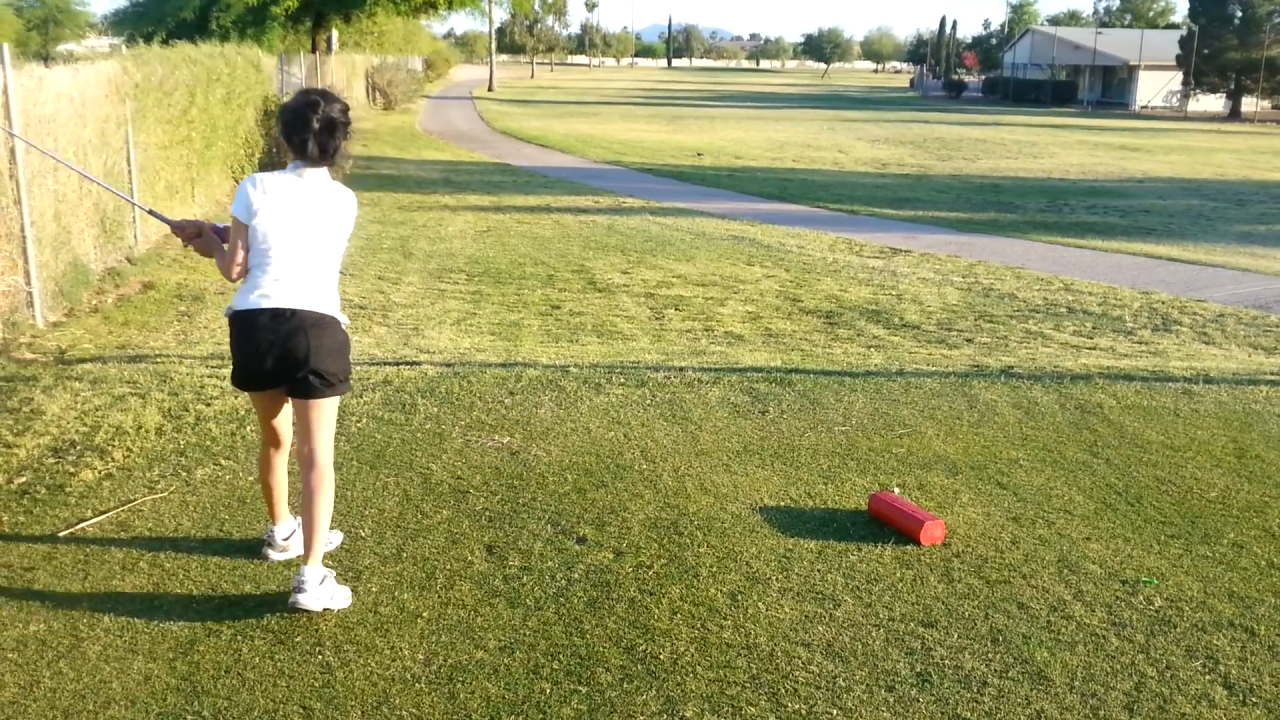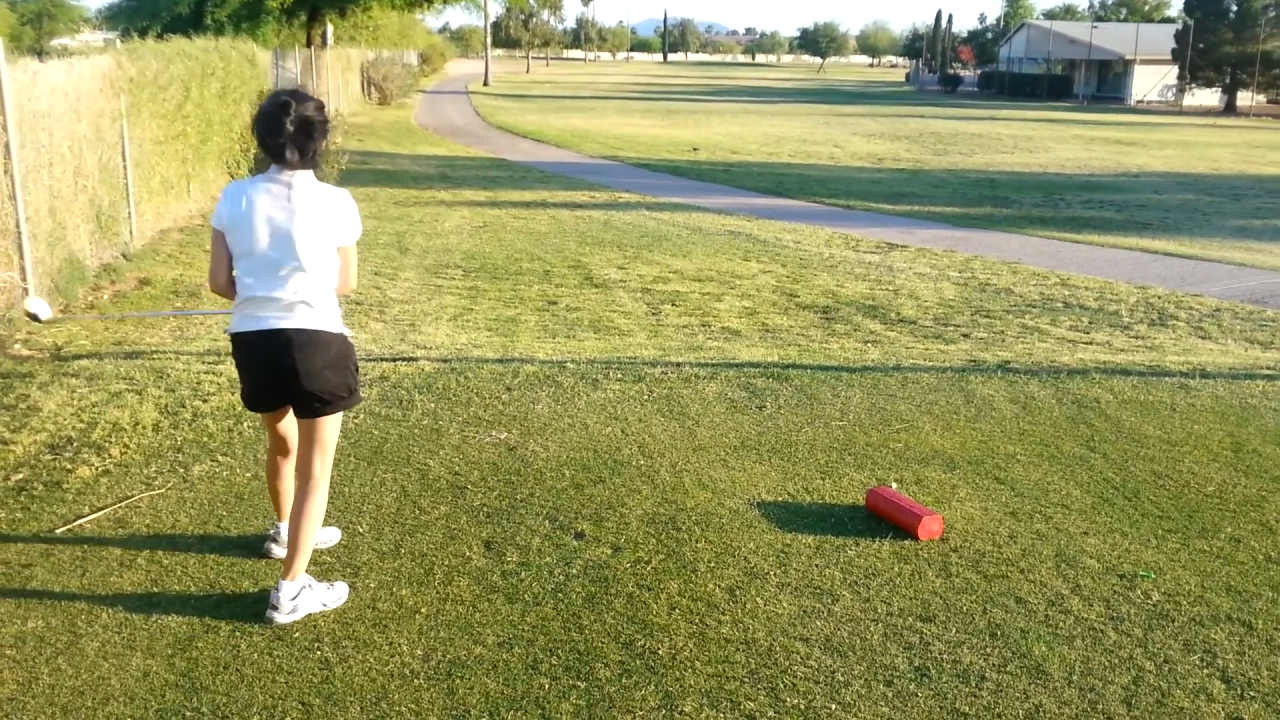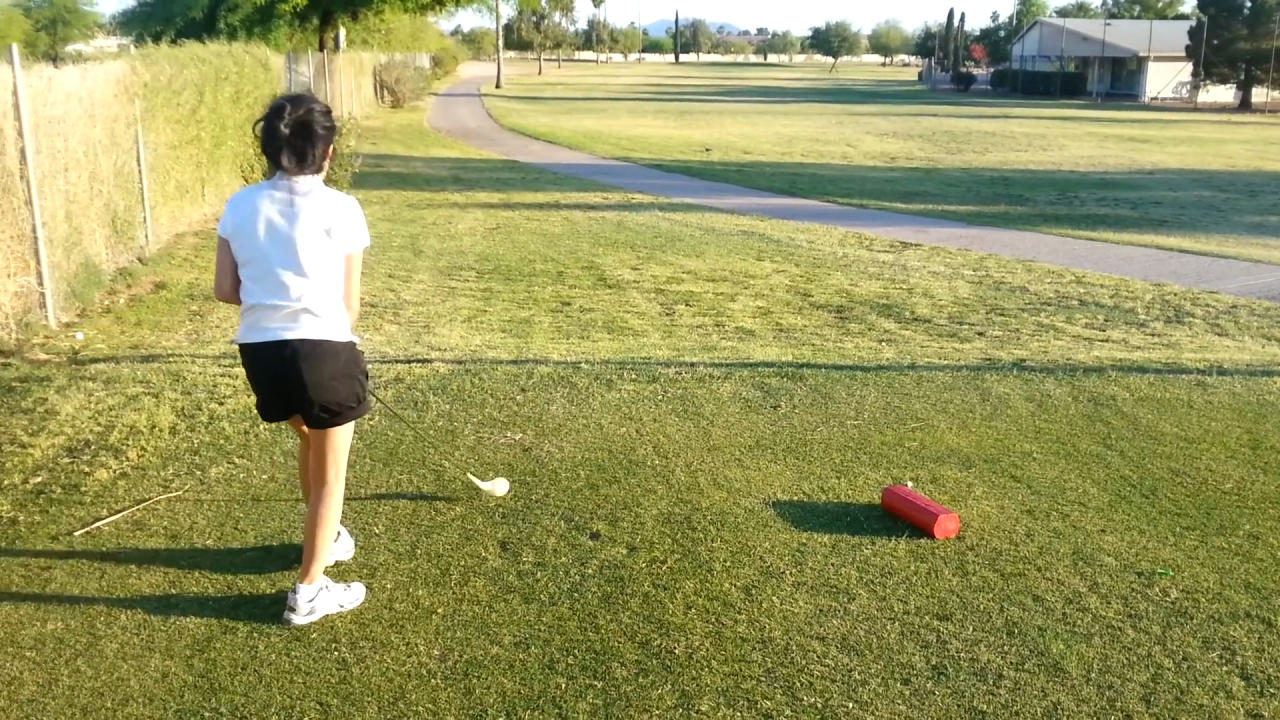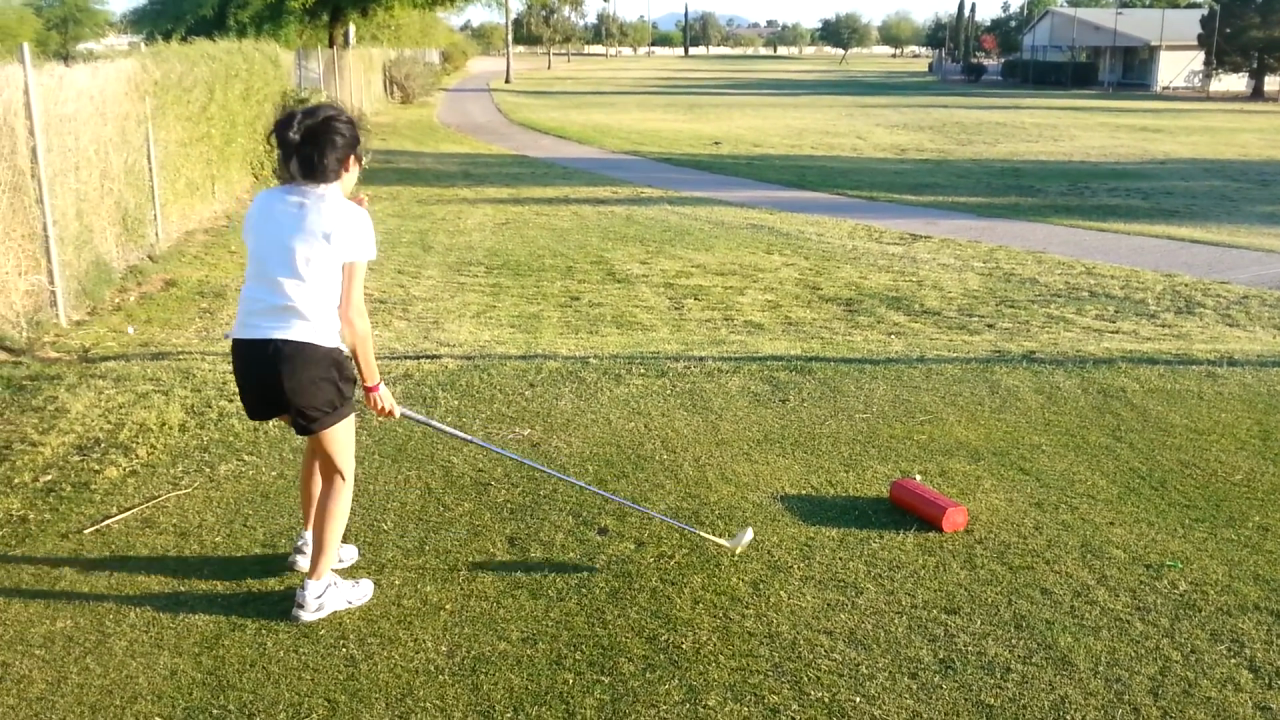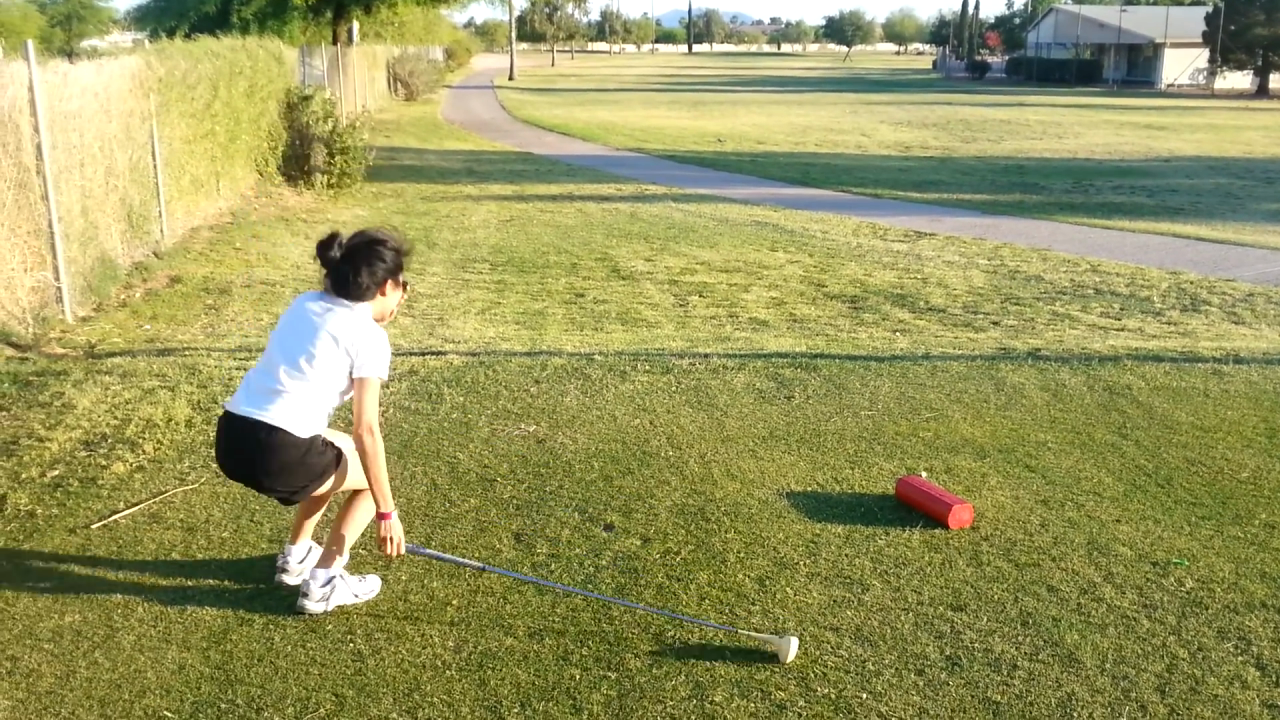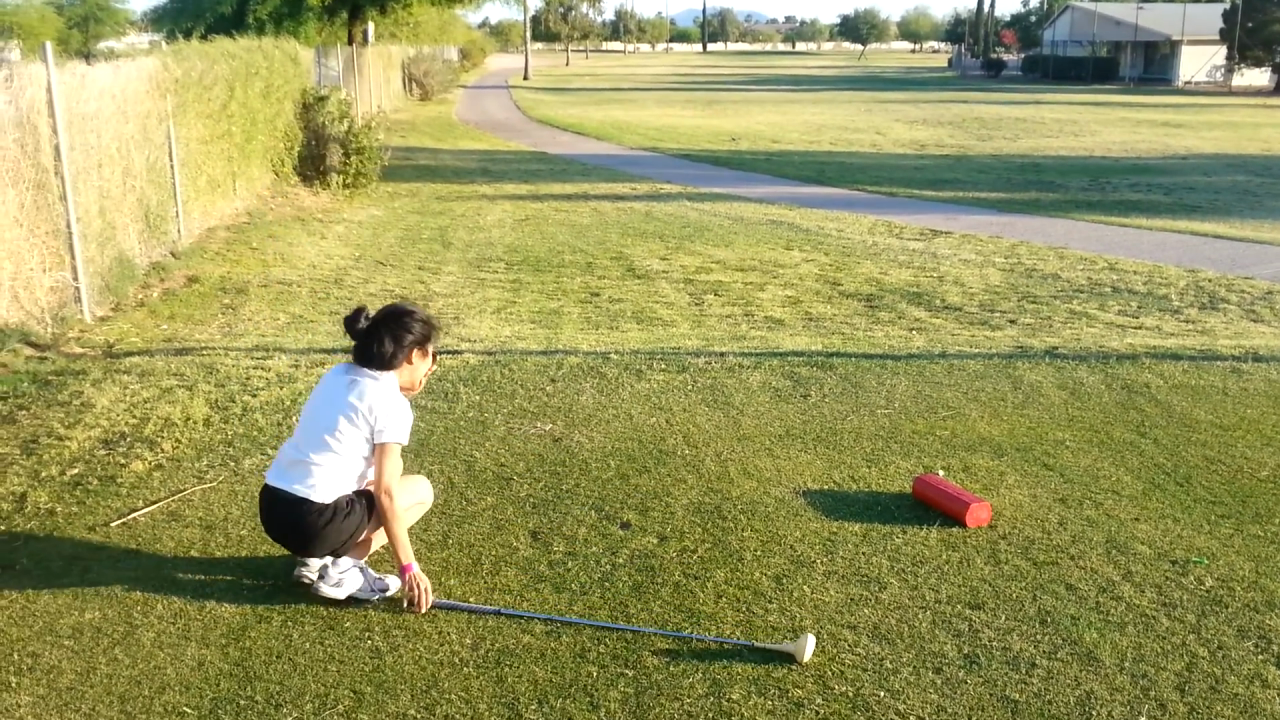
dt=0.3s
person 1, frame 1
left shoulder: (255, 188)
right shoulder: (344, 201)
left elbow: (235, 268)
left wrist: (209, 240)
right wrist: (215, 232)
left hip: (253, 325)
right hip: (316, 328)
left knee: (275, 437)
right knee: (317, 454)
left ankle: (282, 530)
right ankle: (309, 576)
person 1, frame 2
left shoulder: (234, 199)
right shoulder: (337, 203)
left elbow: (221, 283)
right elbow: (346, 284)
left hip: (254, 343)
right hip: (318, 343)
left knee: (283, 443)
right knee: (315, 467)
left ankle: (286, 531)
right ankle: (290, 590)
person 1, frame 3
left shoulder: (240, 205)
right shoulder: (340, 209)
left elbow: (224, 291)
right elbow: (349, 302)
left hip: (260, 353)
right hip: (323, 352)
left knee: (311, 442)
right knee: (330, 475)
left ankle: (323, 540)
right ankle: (308, 592)
person 1, frame 4
left shoulder: (263, 205)
right shoulder: (349, 217)
right elbow: (350, 314)
right wrist: (373, 383)
left hip: (249, 352)
right hip: (306, 356)
left knee: (321, 442)
right knee: (340, 469)
left ankle: (310, 544)
right ankle: (317, 591)
person 1, frame 5
left shoulder: (303, 305)
right shoulder: (369, 337)
right elbow: (367, 430)
right wrist: (387, 513)
left hip: (232, 441)
right hip: (276, 452)
left knee: (340, 451)
right knee: (368, 477)
left ankle: (297, 556)
right ankle: (323, 581)
person 1, frame 6
left shoulder: (337, 376)
right shoulder: (392, 405)
right elbow: (386, 493)
right wrist: (409, 567)
left hip: (272, 506)
right hip: (310, 520)
left knee: (381, 471)
right knee: (420, 490)
left ankle: (316, 558)
right ankle: (344, 569)
